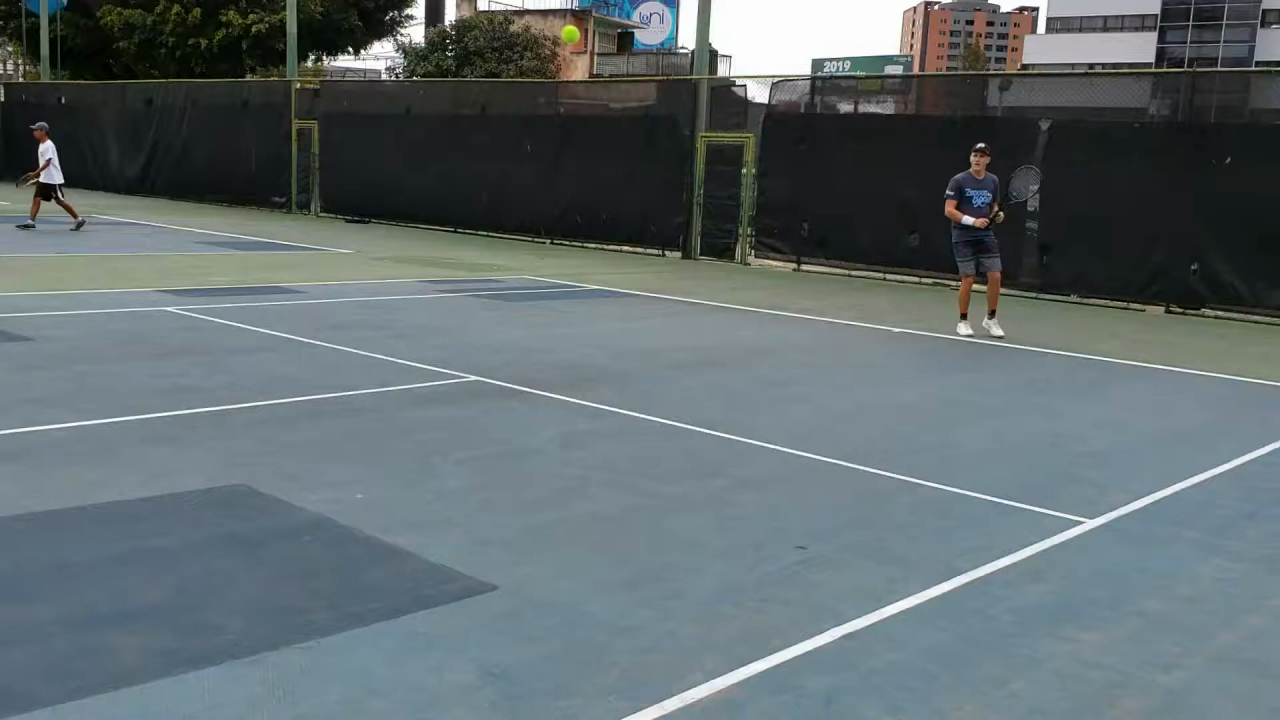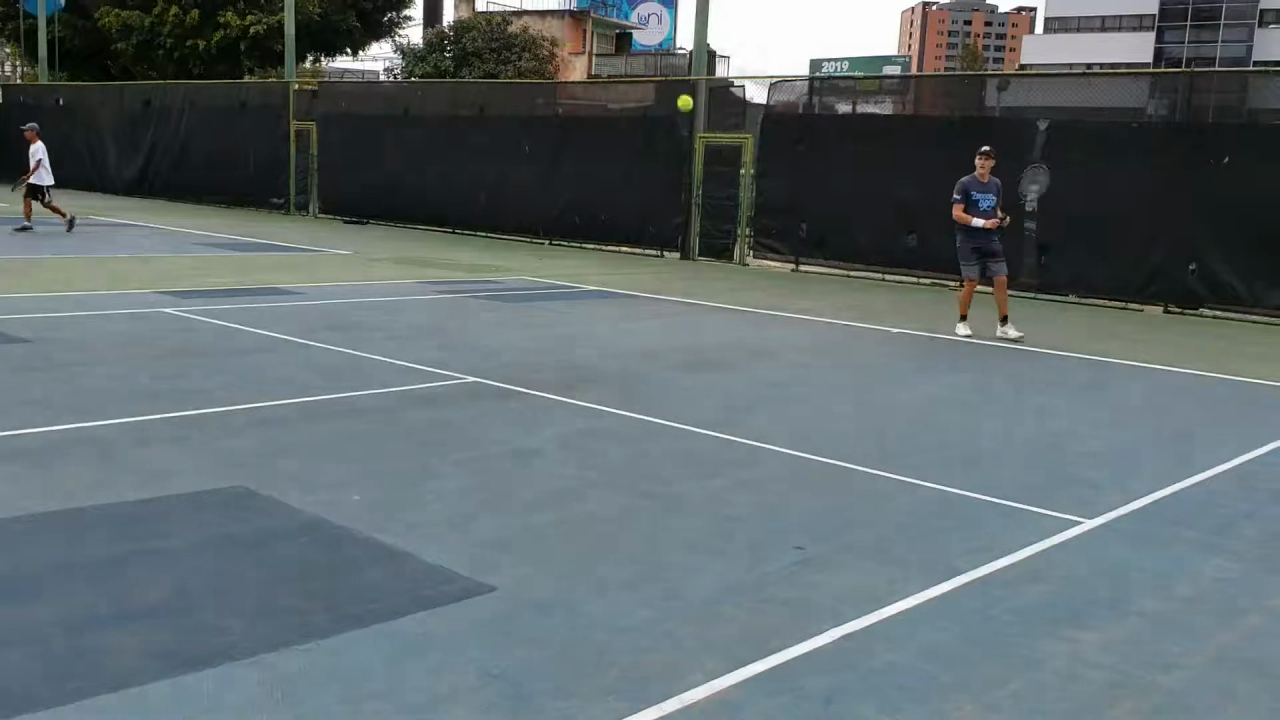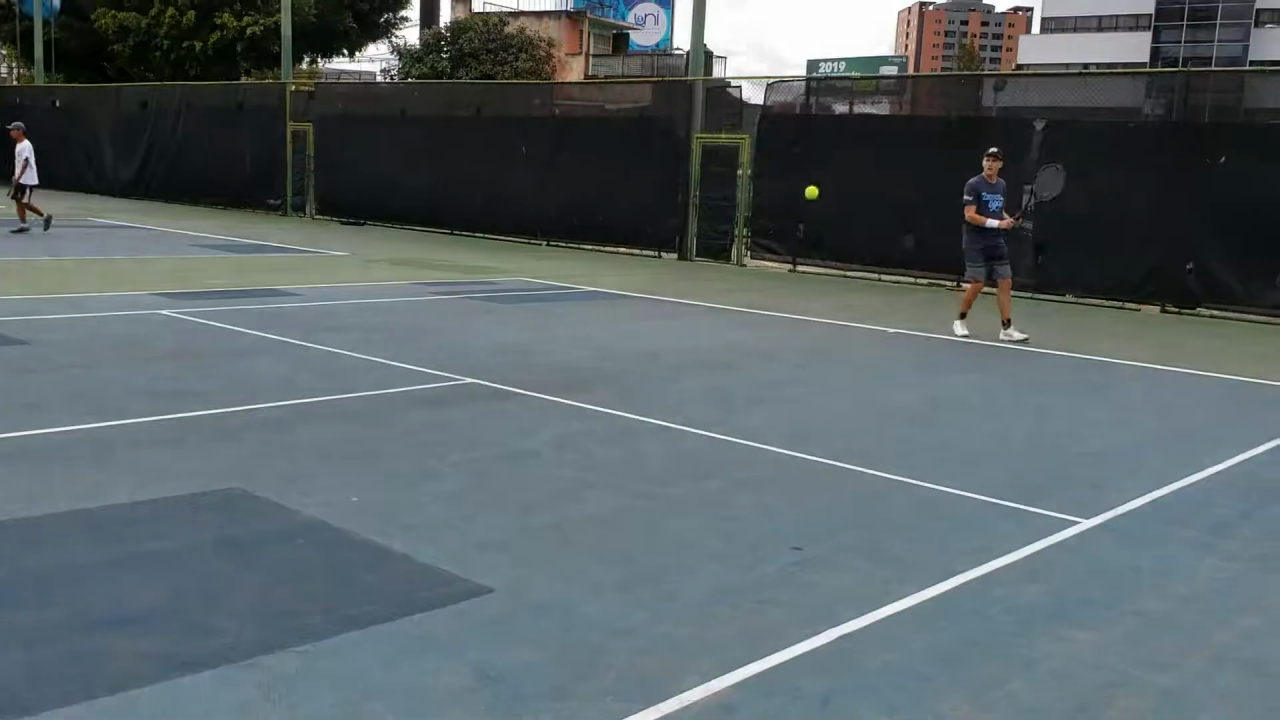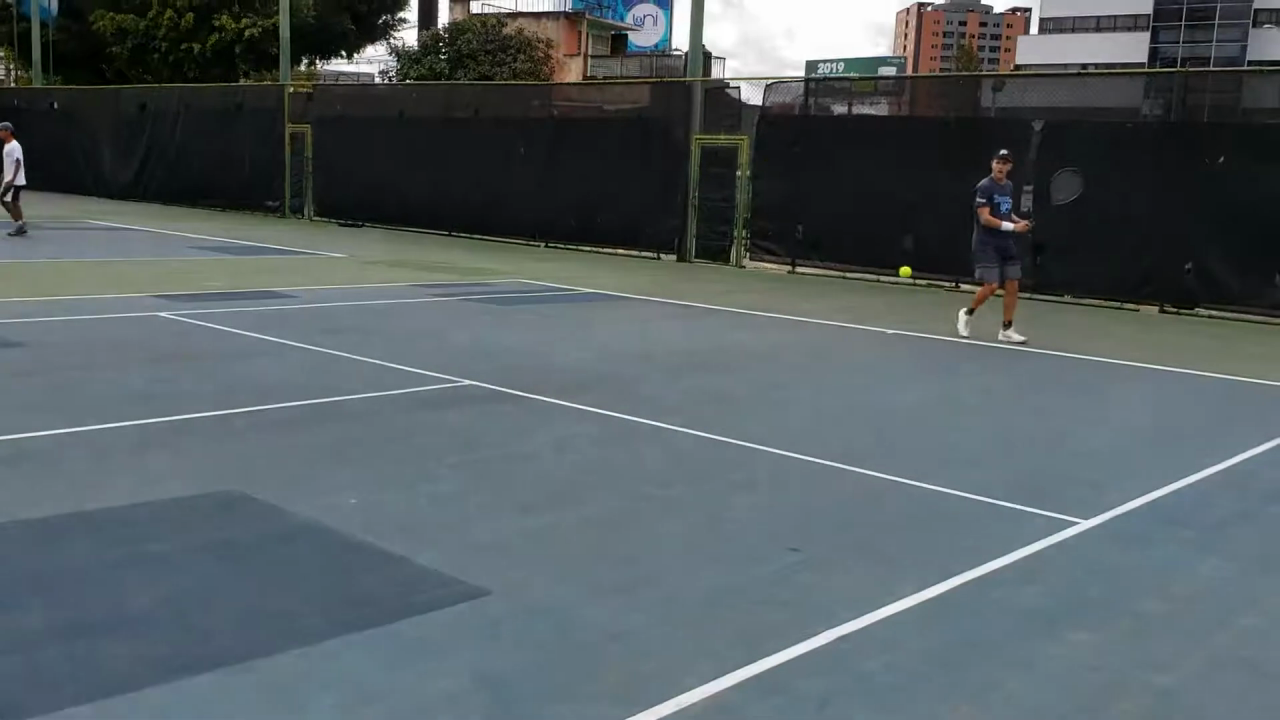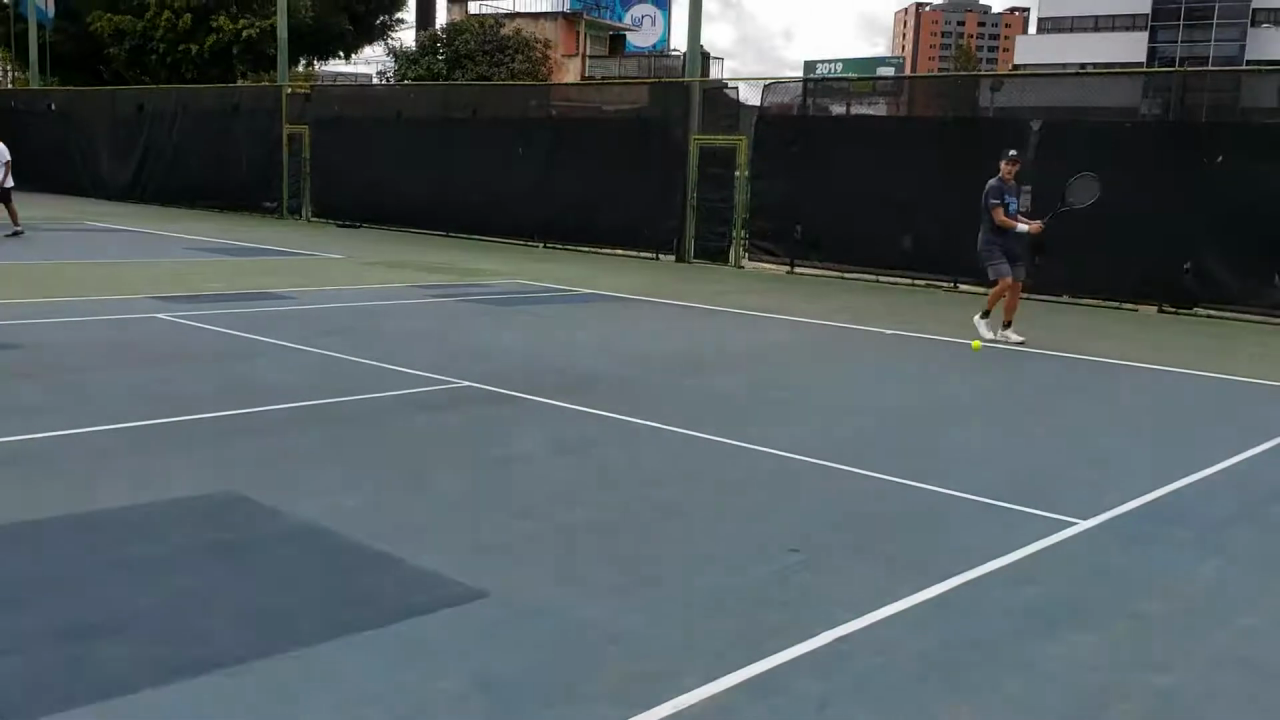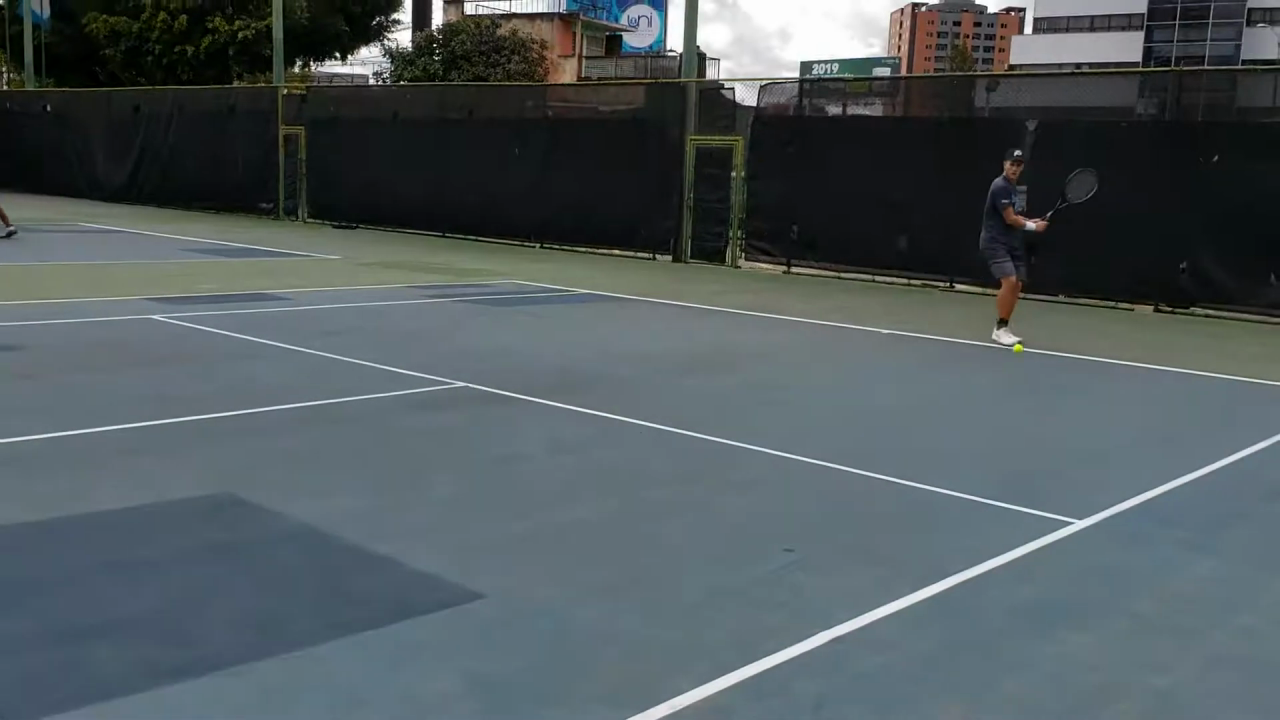
dt=0.1s
person 1, frame 1
left shoulder: (993, 181)
right shoulder: (958, 181)
right elbow: (948, 210)
left wrist: (997, 215)
right wrist: (972, 221)
left hip: (986, 236)
right hip: (963, 238)
left knee: (995, 277)
right knee: (968, 280)
left ankle: (990, 319)
right ankle: (963, 321)
person 1, frame 2
left shoulder: (996, 184)
right shoulder: (964, 184)
right elbow: (957, 214)
left wrist: (1002, 218)
right wrist: (982, 223)
left hip: (991, 241)
right hip: (969, 242)
left knee: (1001, 281)
right knee: (971, 283)
left ankle: (1004, 326)
right ankle: (962, 322)
person 1, frame 3
left shoulder: (1002, 185)
right shoulder: (974, 185)
right elbow: (970, 216)
left wrist: (1008, 219)
right wrist: (995, 223)
left hip: (997, 243)
right hip: (976, 243)
left knee: (1005, 284)
right knee: (977, 285)
left ankle: (1007, 329)
right ankle: (960, 320)
person 1, frame 4
left shoulder: (1009, 186)
right shoulder: (985, 186)
right elbow: (985, 218)
left wrist: (1019, 221)
right wrist: (1012, 227)
left hip: (1006, 244)
right hip: (986, 245)
left knee: (1013, 286)
right knee: (991, 286)
left ankle: (1007, 329)
right ankle: (967, 313)
person 1, frame 5
left shoulder: (1012, 186)
right shoulder: (994, 187)
right elbow: (1000, 219)
left wrist: (1028, 222)
right wrist: (1027, 229)
left hip: (1011, 244)
right hip: (992, 244)
left knee: (1016, 286)
right knee: (1005, 283)
left ankle: (1006, 329)
right ankle: (983, 316)
person 1, frame 6
left shoulder: (1011, 184)
right shoulder: (1000, 186)
right elbow: (1010, 219)
left wrist: (1031, 220)
right wrist: (1033, 227)
left hip: (1012, 243)
right hip: (994, 242)
left knee: (1017, 286)
right knee: (1009, 281)
left ankle: (1002, 328)
right ankle: (1001, 329)
